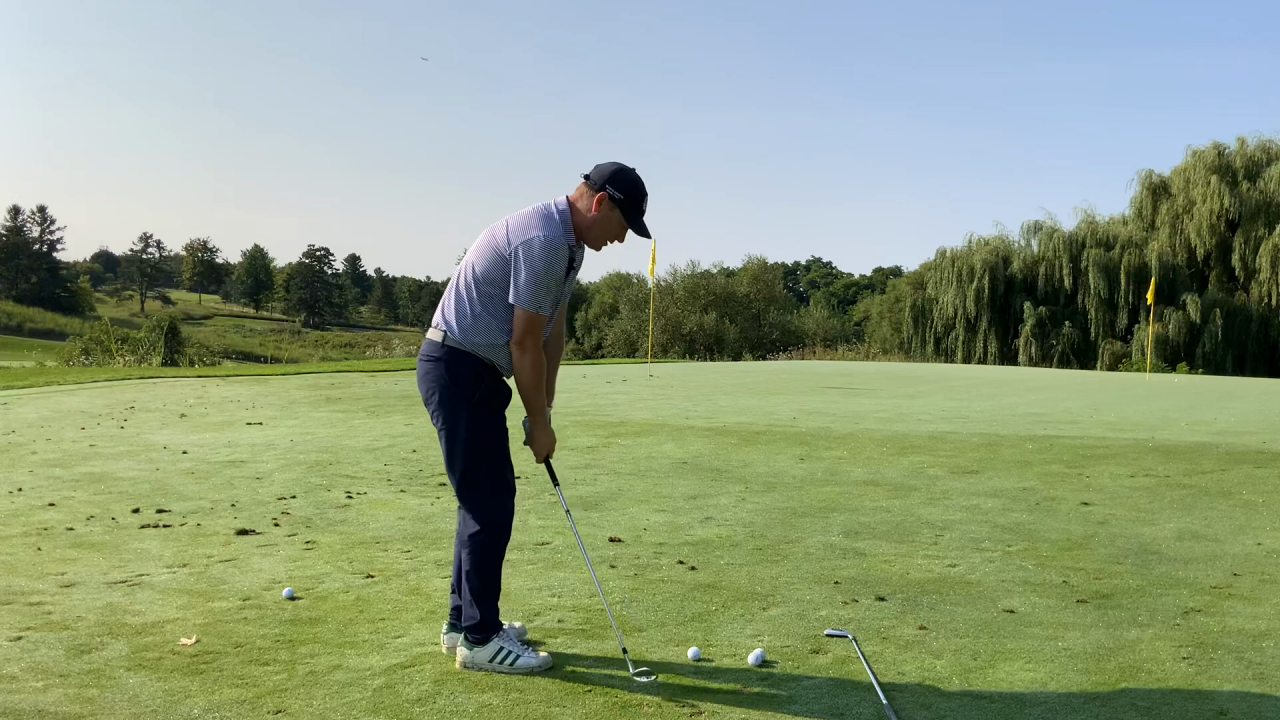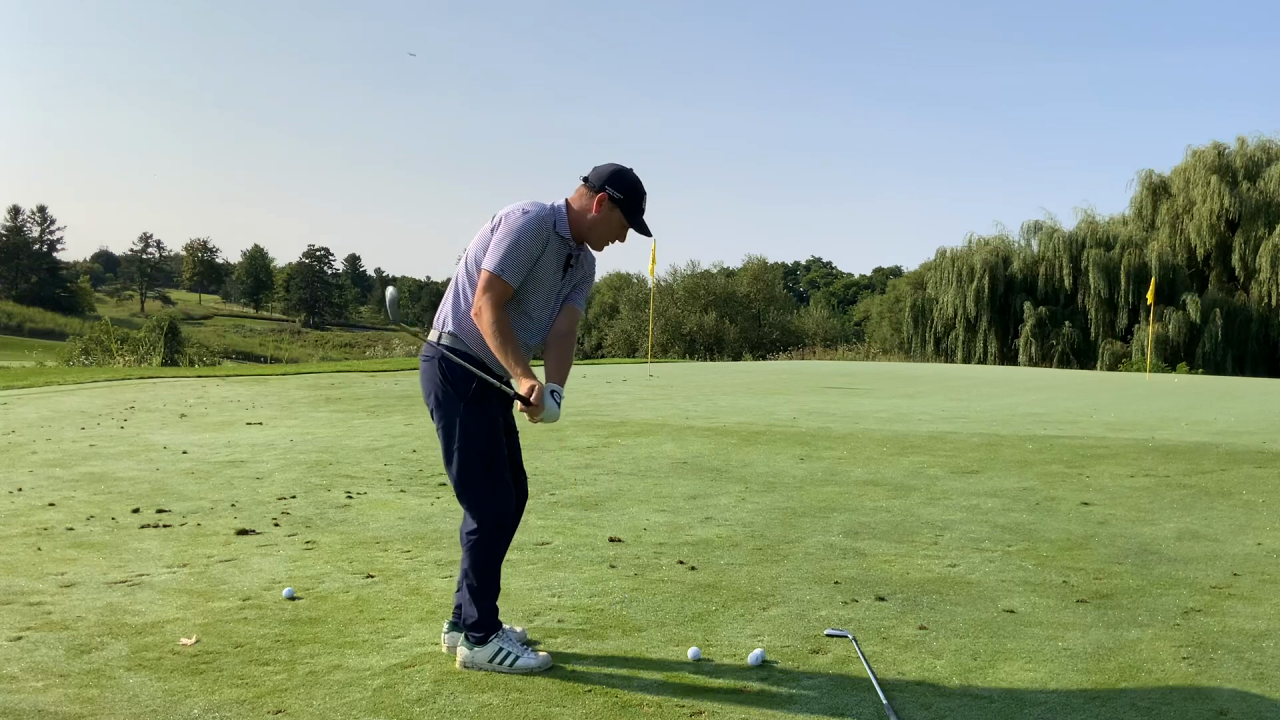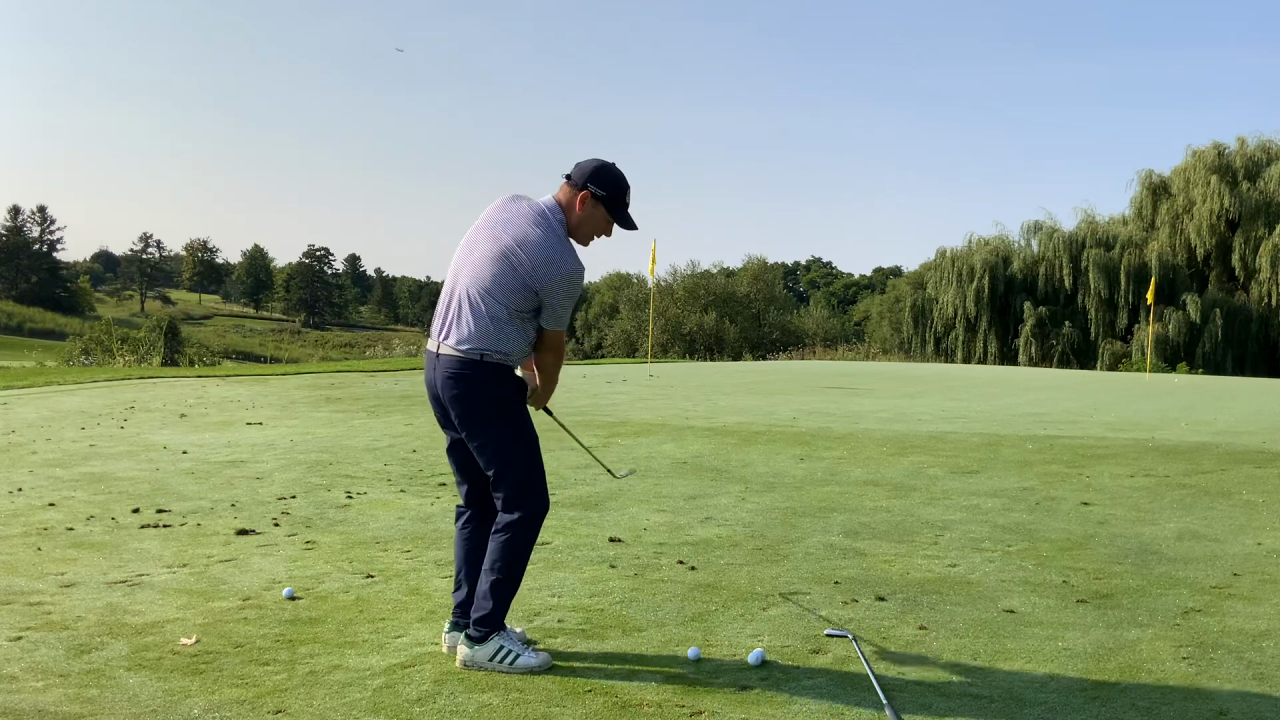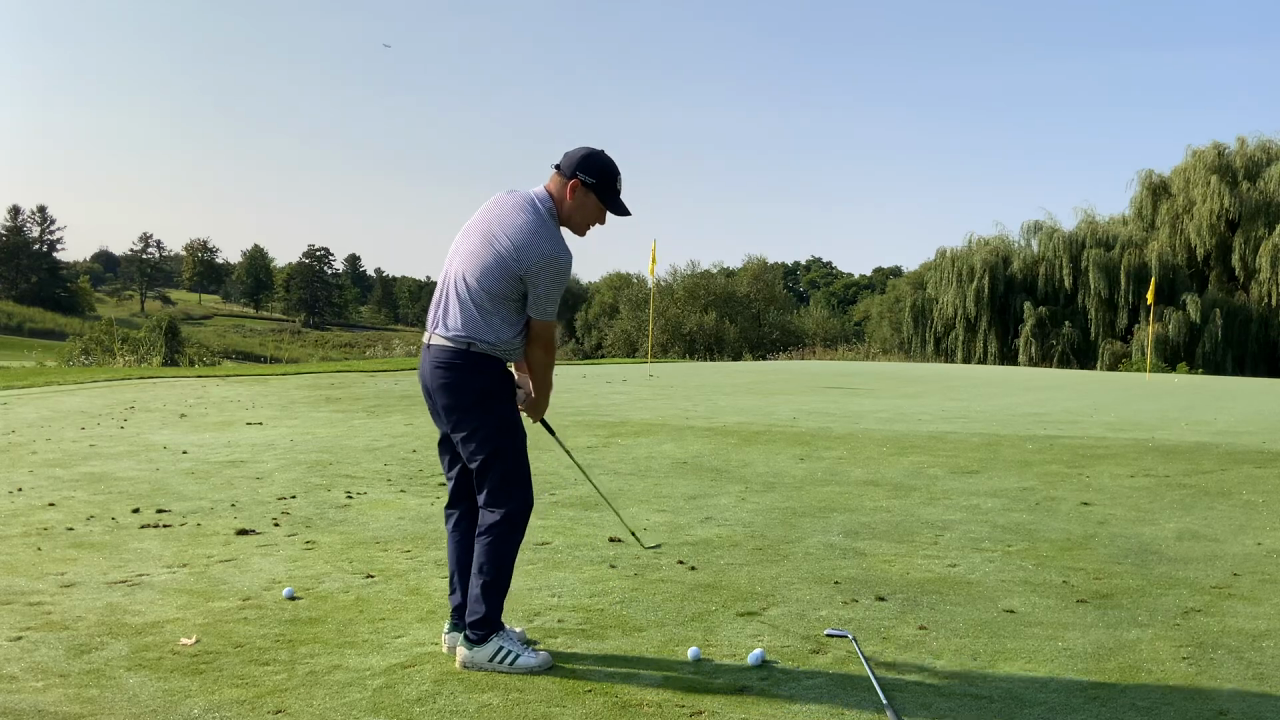
dt=0.5s
person 1, frame 1
left shoulder: (568, 247)
right shoulder: (543, 239)
left elbow: (551, 333)
right elbow: (524, 342)
left wrist: (545, 412)
right wrist: (540, 423)
left hip: (474, 374)
right hip: (458, 371)
left knee: (487, 498)
right knee: (489, 503)
left ankle: (465, 621)
right ankle: (480, 638)
person 1, frame 2
left shoulder: (582, 262)
right shoulder: (528, 223)
left elbow: (562, 332)
right elbow: (484, 308)
left wrist: (553, 392)
right wrist: (522, 377)
left hip: (487, 377)
right hip: (458, 370)
left knee: (508, 497)
right knee: (489, 503)
left ankle: (467, 621)
right ankle: (480, 638)
person 1, frame 3
left shoulder: (510, 205)
right shoulder: (564, 265)
right elbow: (551, 346)
left wrist: (523, 367)
right wrist: (543, 390)
left hip: (441, 365)
right hip: (483, 380)
left knee: (480, 500)
right knee: (524, 503)
left ankle: (465, 622)
right ankle: (482, 636)
person 1, frame 4
left shoulder: (507, 201)
right shoulder: (550, 250)
right elbow: (541, 339)
left wrist: (519, 371)
right wrist: (540, 395)
left hip: (439, 360)
right hip: (473, 372)
left knee: (468, 497)
right knee: (506, 501)
left ankle: (464, 622)
right ankle: (480, 637)
